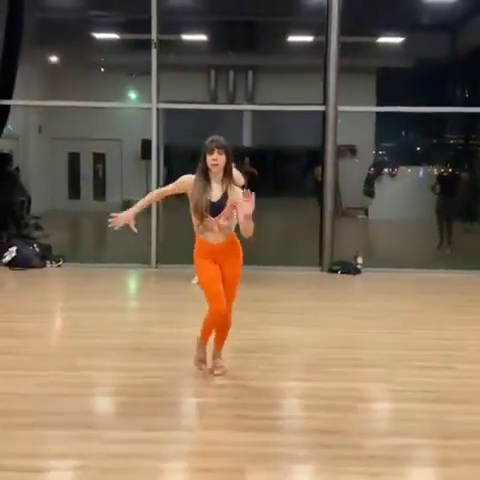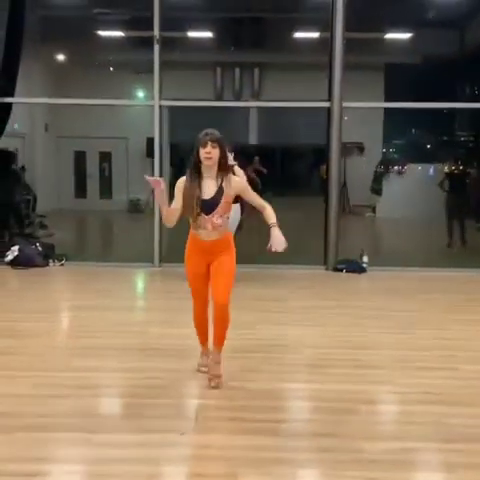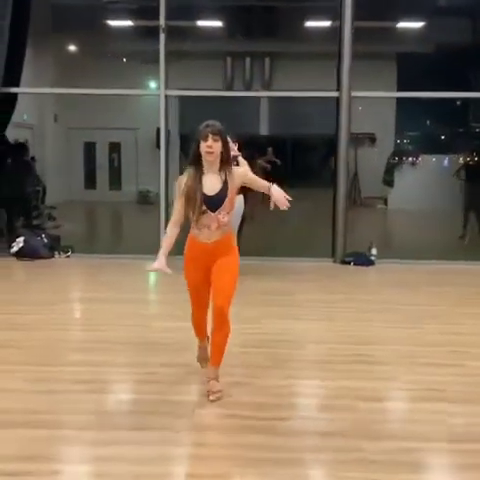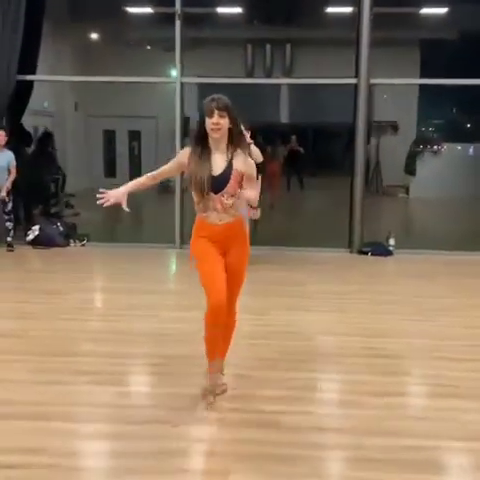
dt=0.3s
person 1, frame 1
left shoulder: (235, 193)
right shoulder: (192, 182)
left elbow: (247, 233)
right elbow: (158, 194)
left wrist: (247, 216)
right wrist: (130, 212)
left hip: (231, 252)
right hip: (204, 254)
left knee: (227, 310)
right knee: (218, 308)
left ankle: (217, 353)
right ankle: (202, 343)
person 1, frame 2
left shoulder: (232, 182)
right shoulder: (185, 182)
left elbow: (262, 205)
right elbow: (168, 221)
left wrist: (275, 229)
right wrist: (159, 193)
left hip: (222, 248)
right hip: (196, 249)
left knee: (221, 303)
right knee: (200, 305)
left ankle: (217, 357)
right ankle: (205, 350)
person 1, frame 3
left shoulder: (236, 174)
right shoulder: (186, 180)
left elbow: (267, 187)
right elbow: (175, 222)
left wrist: (274, 190)
right wrist: (162, 256)
left hip: (225, 252)
right hip: (195, 252)
left knee: (221, 309)
right knee: (198, 309)
left ankle: (213, 374)
right ankle: (203, 343)
person 1, frame 4
left shoulder: (244, 160)
right shoulder: (191, 156)
left elbow: (253, 205)
right elbow: (156, 176)
left wrist: (253, 199)
right wrist: (124, 189)
left hip: (236, 237)
right hip: (205, 236)
left knee: (229, 306)
right knee: (217, 302)
left ankle: (219, 366)
right ankle: (213, 370)
